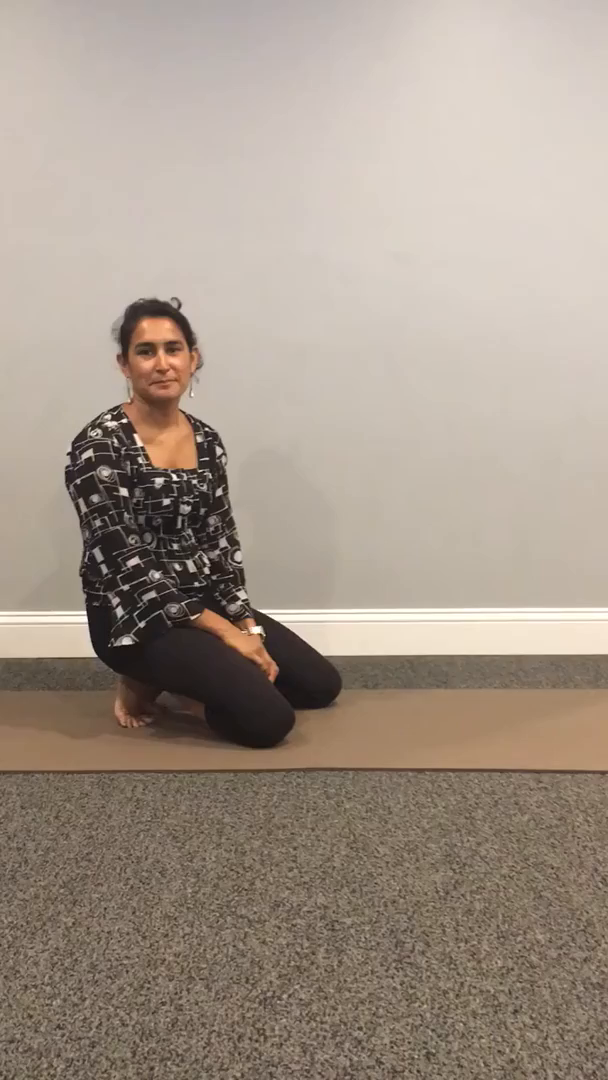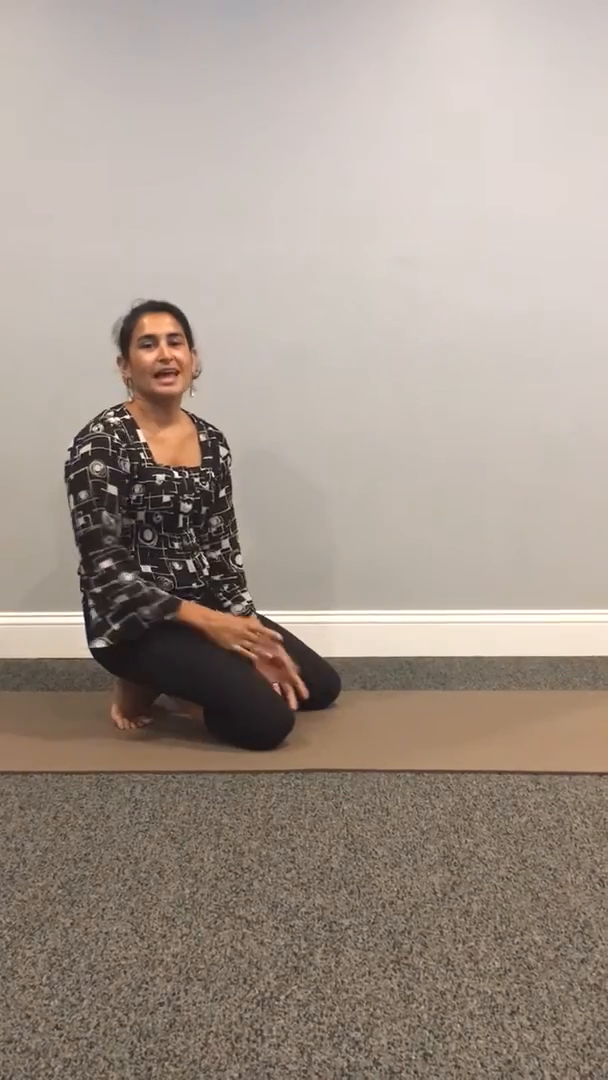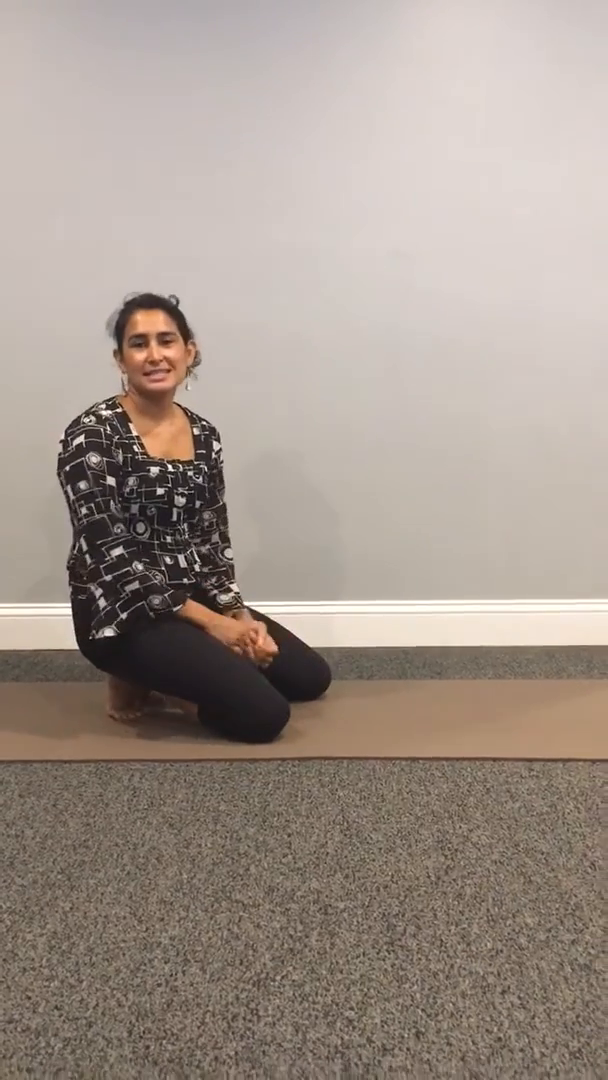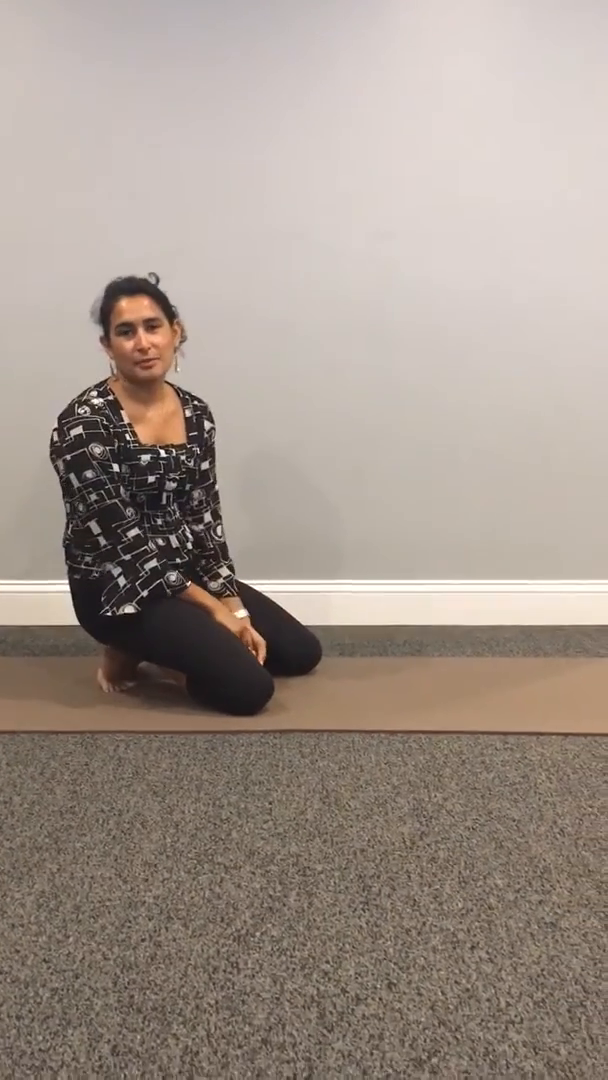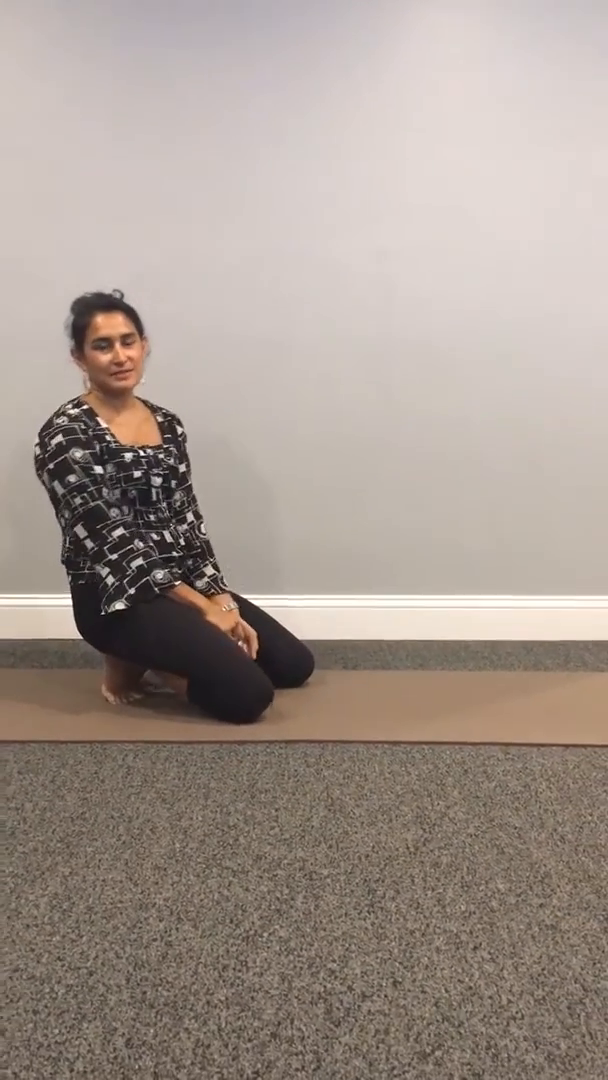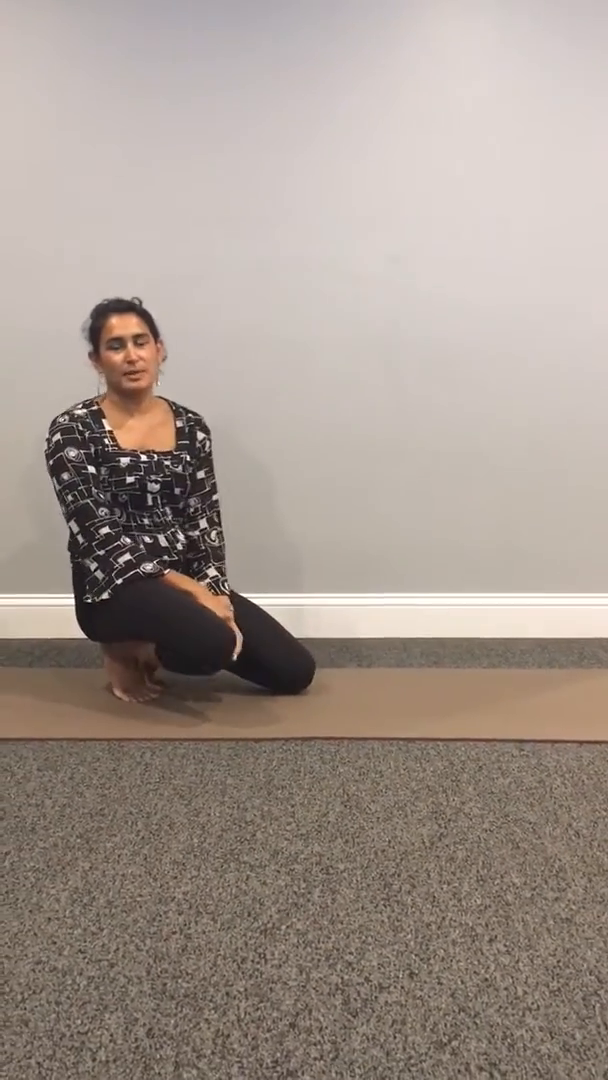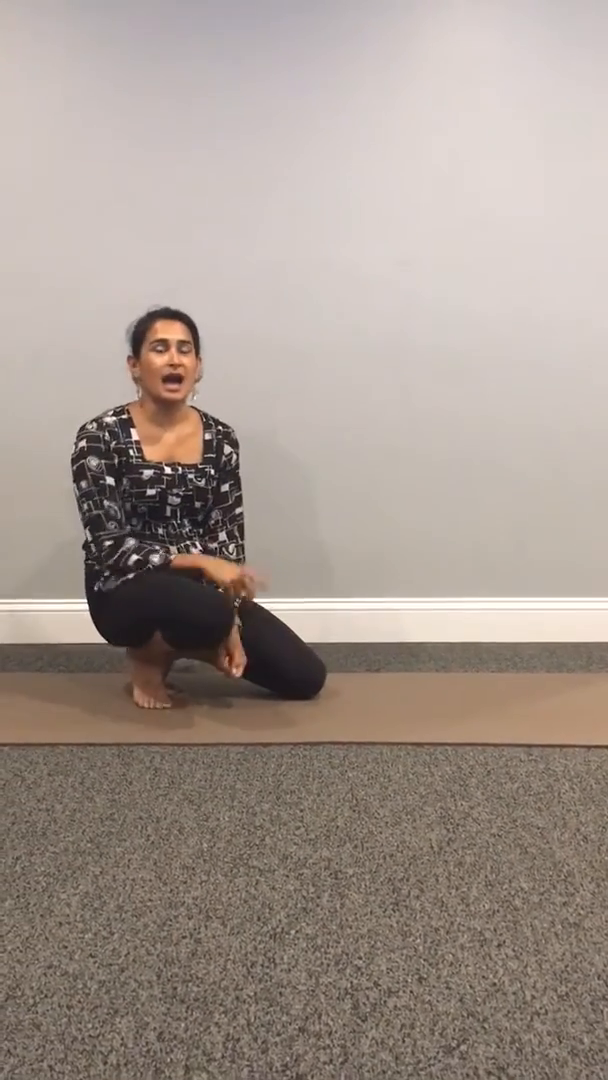
dt=0.7s
person 1, frame 1
left shoulder: (206, 440)
right shoulder: (99, 445)
left elbow: (222, 545)
right elbow: (126, 566)
left wrist: (248, 627)
right wrist: (224, 632)
left hip: (202, 602)
right hip: (134, 617)
left knee: (321, 685)
right knee: (269, 718)
left ankle: (175, 677)
right ankle: (145, 683)
person 1, frame 2
left shoulder: (211, 442)
right shoulder: (101, 442)
left elbow: (222, 546)
right elbow: (104, 567)
left wrist: (250, 628)
right wrist: (203, 620)
left hip: (203, 602)
right hip: (135, 620)
left knee: (320, 686)
right knee: (268, 719)
left ankle: (177, 677)
right ankle: (144, 684)
person 1, frame 3
left shoulder: (204, 435)
right shoulder: (92, 435)
left elbow: (212, 540)
right elbow: (108, 556)
left wrist: (238, 616)
right wrist: (208, 621)
left hip: (191, 598)
right hip: (123, 613)
left knee: (311, 677)
right knee: (264, 713)
left ankle: (167, 675)
right ankle: (137, 679)
person 1, frame 4
left shoulder: (195, 413)
right shoulder: (84, 423)
left elbow: (205, 518)
right elbow: (120, 540)
left wrist: (234, 607)
right wrist: (213, 609)
left hip: (184, 573)
right hip: (116, 588)
left knee: (301, 653)
right knee: (249, 687)
left ankle: (158, 646)
right ankle: (130, 651)
person 1, frame 5
left shoulder: (167, 423)
right shoulder: (65, 434)
left elbow: (188, 522)
right elbow: (110, 541)
left wrist: (223, 602)
right wrist: (203, 607)
left hip: (181, 583)
right hip: (116, 599)
left knee: (295, 665)
right knee: (248, 694)
left ankle: (159, 654)
right ankle: (130, 660)
person 1, frame 6
left shoulder: (191, 427)
right shoulder: (73, 431)
left elbow: (205, 523)
right elbow: (100, 537)
left wrist: (216, 596)
right wrist: (192, 592)
left hip: (187, 580)
right hip: (114, 589)
left knee: (296, 671)
right knee: (212, 645)
left ankle: (156, 645)
right ankle: (125, 650)
person 1, frame 7
left shoulder: (220, 438)
right shoulder: (100, 437)
left elbow: (229, 535)
right elbow: (111, 544)
left wrist: (230, 618)
right wrist: (205, 563)
left hip: (200, 590)
right hip: (125, 593)
left knee: (306, 678)
right knee: (205, 610)
left ankle: (180, 642)
right ankle: (148, 655)
